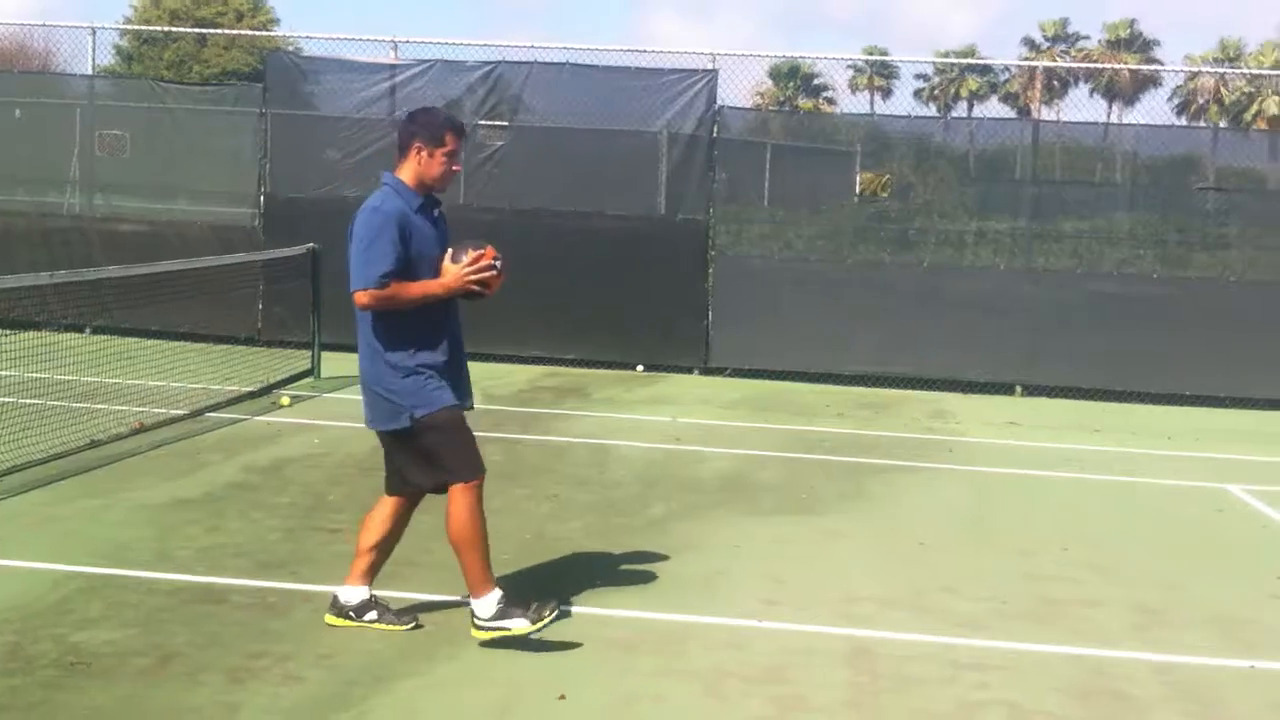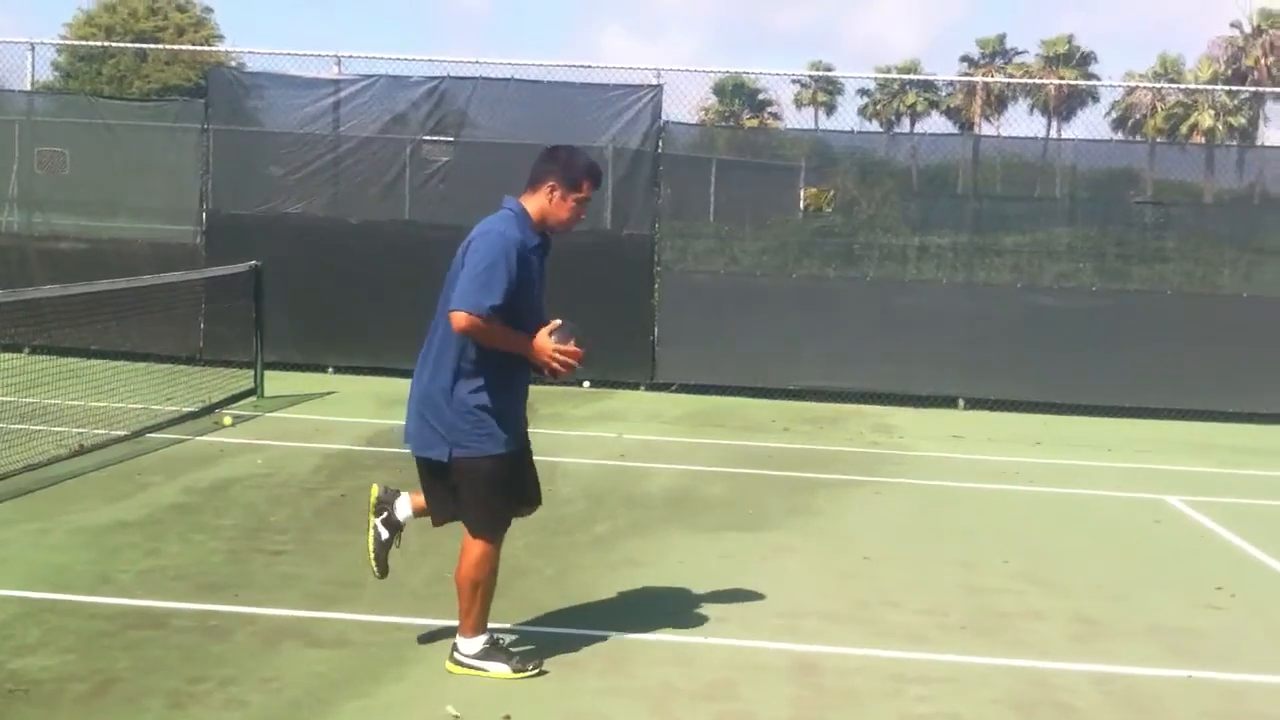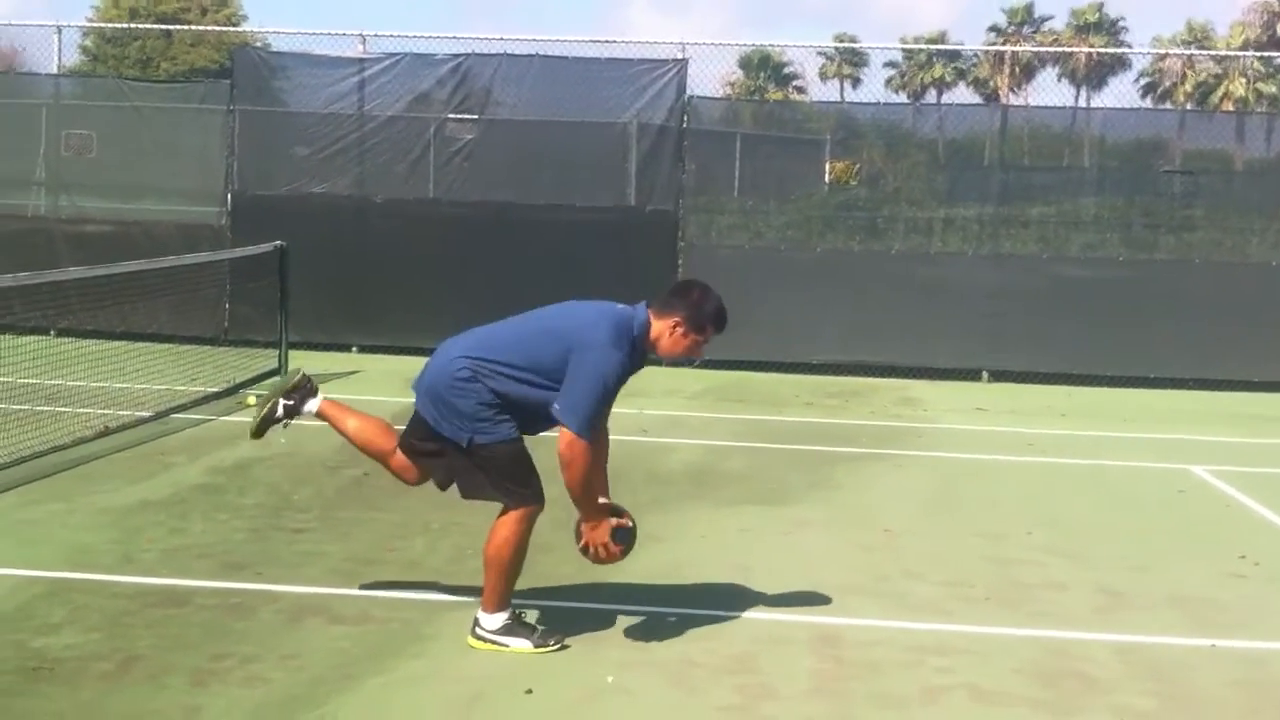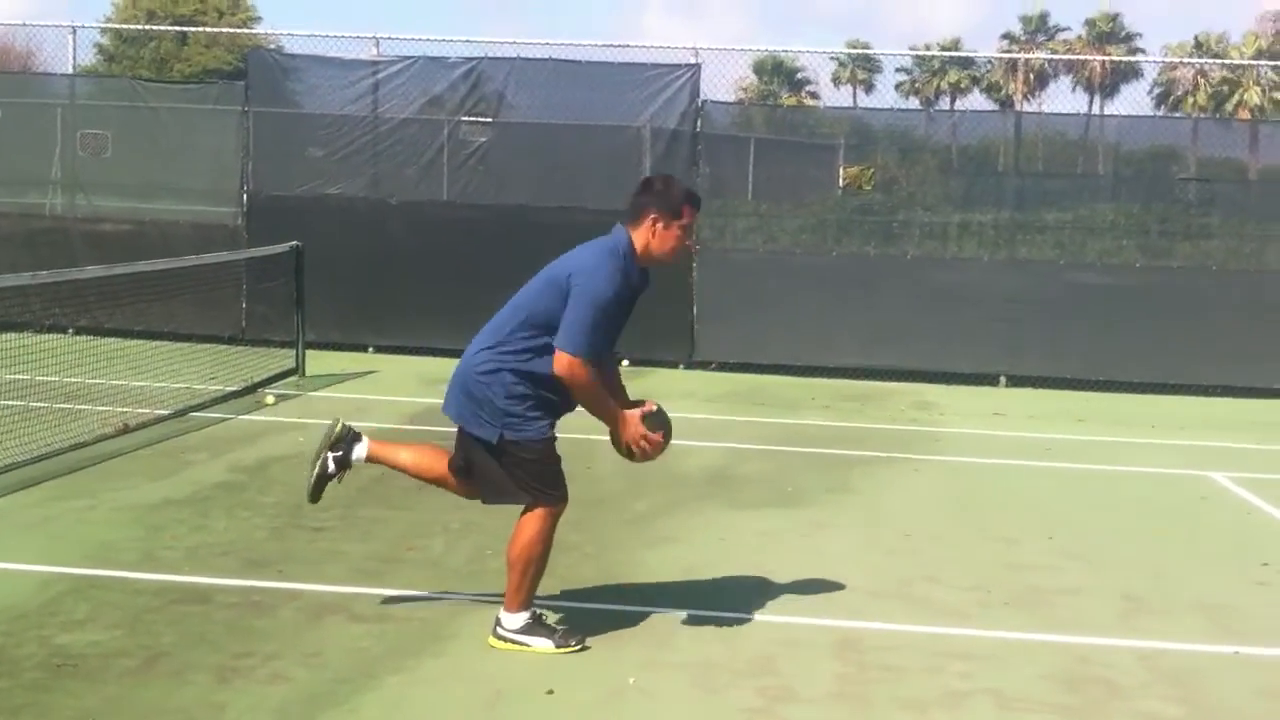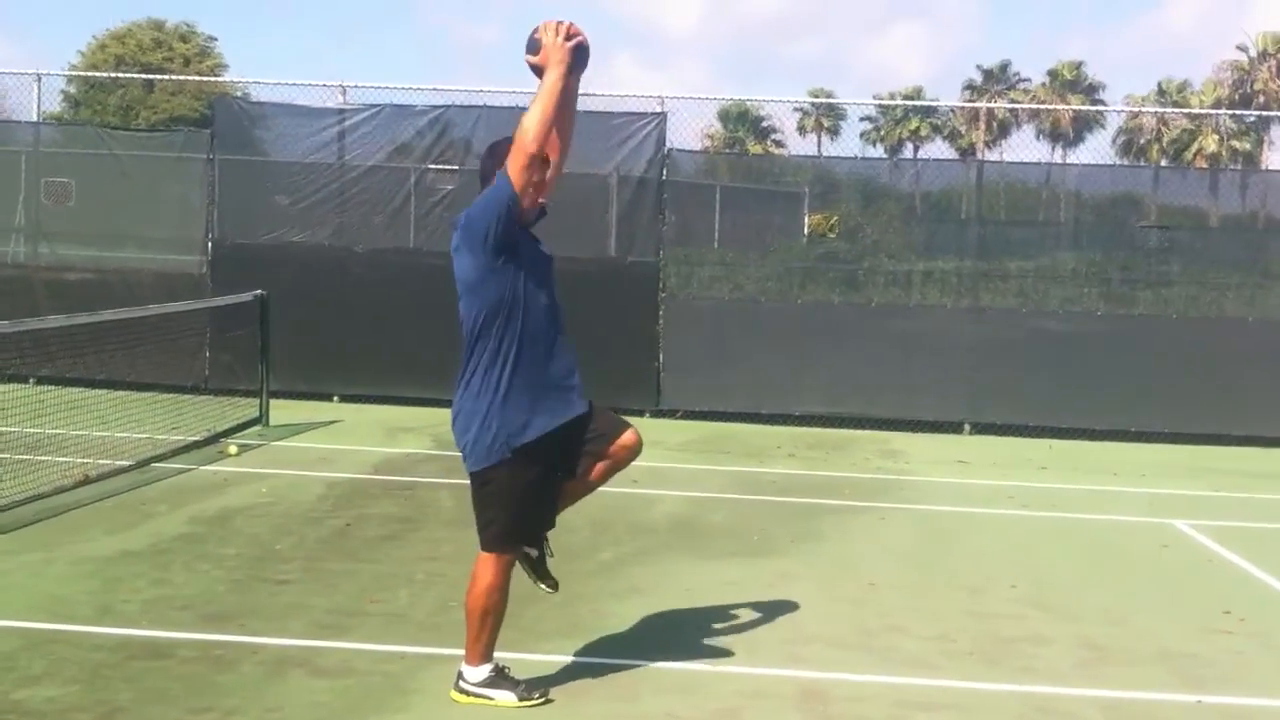
dt=1s
person 1, frame 1
left shoulder: (428, 210)
right shoulder: (383, 213)
right elbow: (368, 294)
left wrist: (466, 279)
right wrist: (445, 284)
left hip: (426, 375)
right hip: (406, 378)
left knee: (405, 490)
right knee: (465, 477)
left ankle: (352, 597)
right ankle: (488, 605)
person 1, frame 2
left shoulder: (526, 239)
right shoulder: (502, 238)
right elbow: (465, 318)
left wrist: (543, 347)
right wrist: (531, 349)
left hip: (488, 404)
right hip: (463, 407)
left knee: (516, 501)
right knee: (487, 526)
left ankle: (397, 507)
right ankle: (470, 647)
person 1, frame 3
left shoulder: (622, 331)
right shoulder: (607, 350)
left elbow: (594, 428)
right elbow: (572, 446)
left wrist: (602, 499)
right wrist: (593, 520)
left hip: (455, 375)
right hip: (466, 387)
left knee: (407, 466)
right knee: (523, 501)
left ankle: (307, 400)
right ankle: (493, 622)
person 1, frame 4
left shoulder: (621, 266)
right shoulder: (605, 273)
left elbow: (596, 353)
right elbow: (567, 365)
left wrist: (624, 410)
right wrist: (620, 422)
left hip: (493, 382)
right hip: (503, 390)
left knee: (466, 477)
right knee: (545, 502)
left ankle: (355, 448)
right ankle: (513, 622)
person 1, frame 5
left shoulder: (513, 230)
right shoulder: (481, 229)
left elbow: (554, 153)
right elbow: (526, 149)
left wrist: (567, 75)
right wrist: (555, 67)
left hip: (546, 407)
right hip: (502, 420)
left knee: (622, 442)
right knee: (500, 552)
left ankle: (536, 527)
right ankle: (475, 673)
